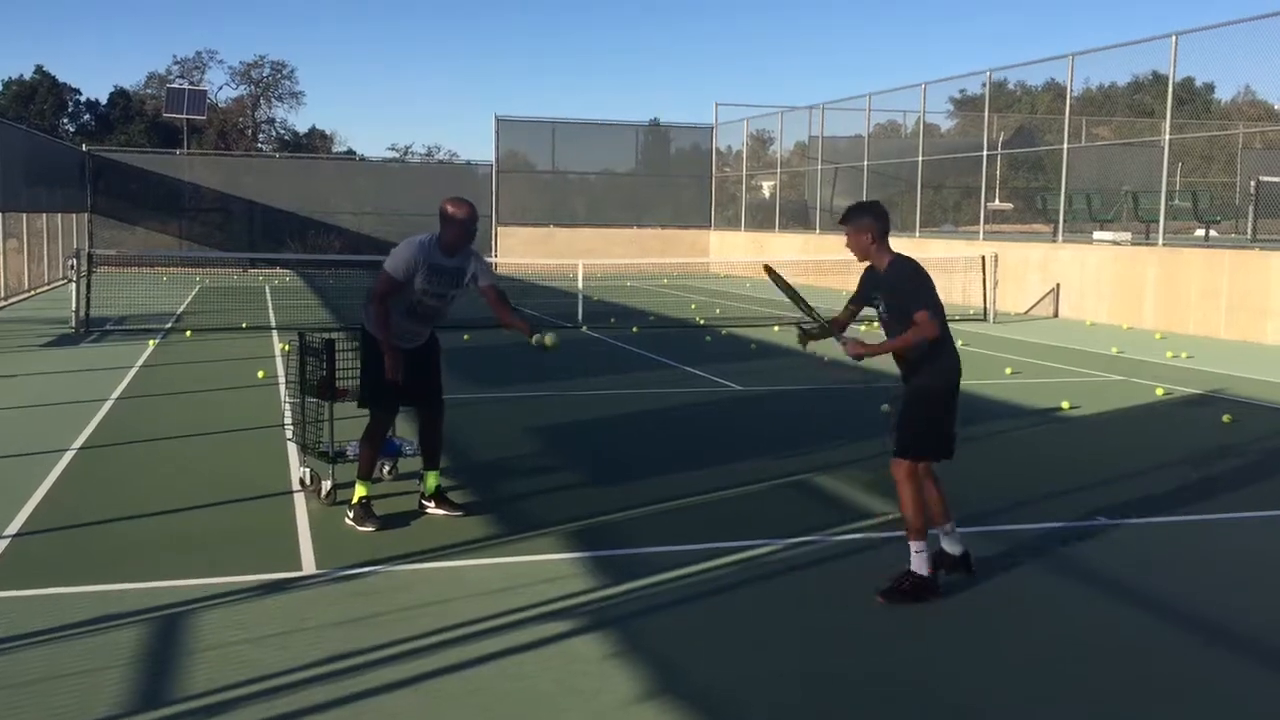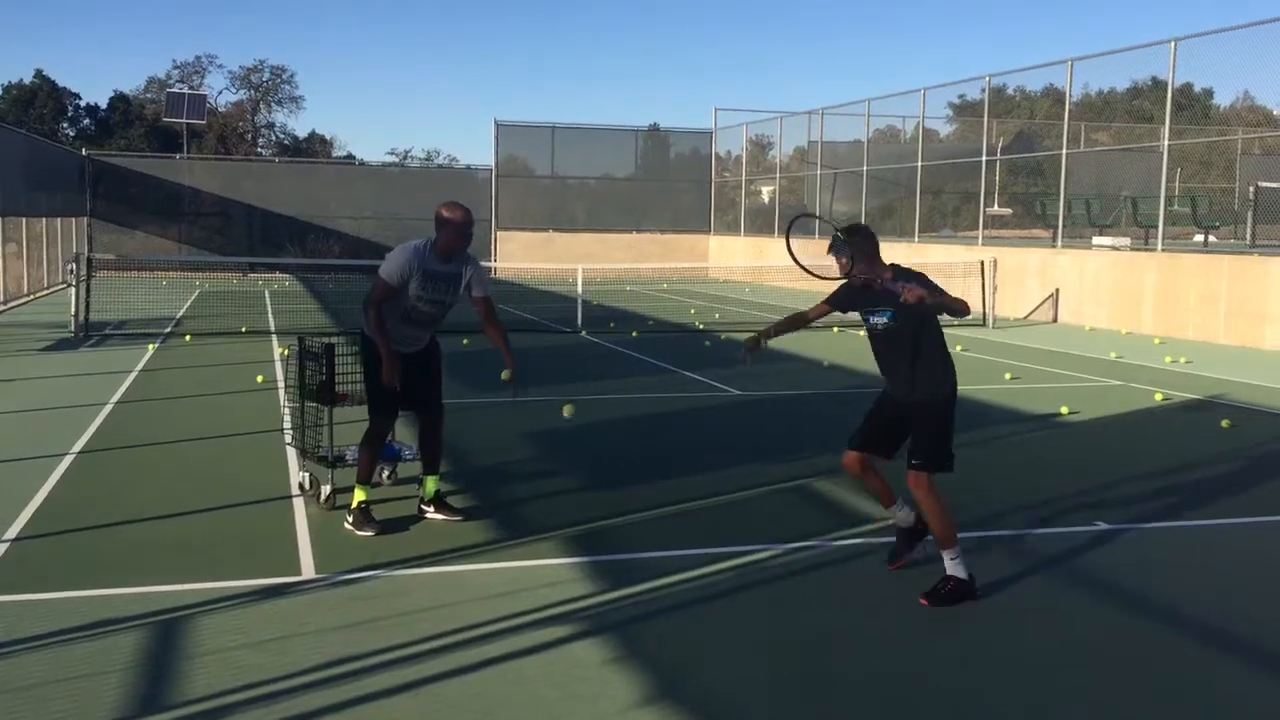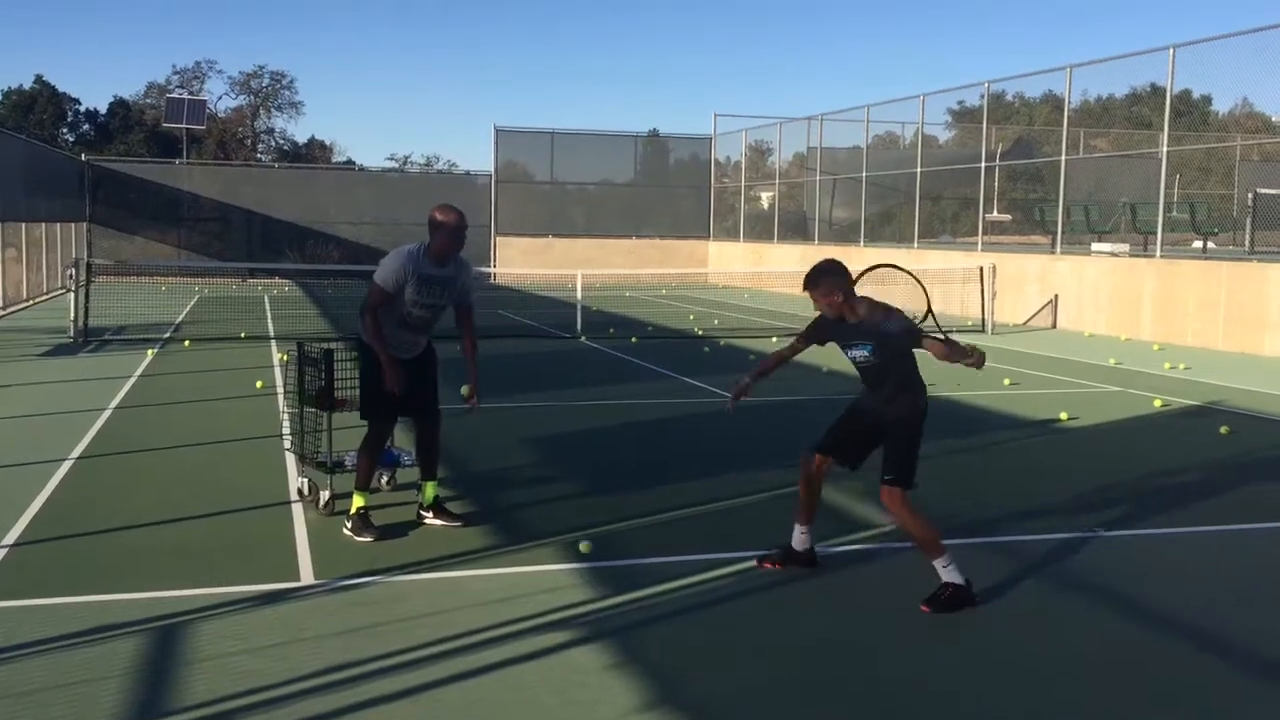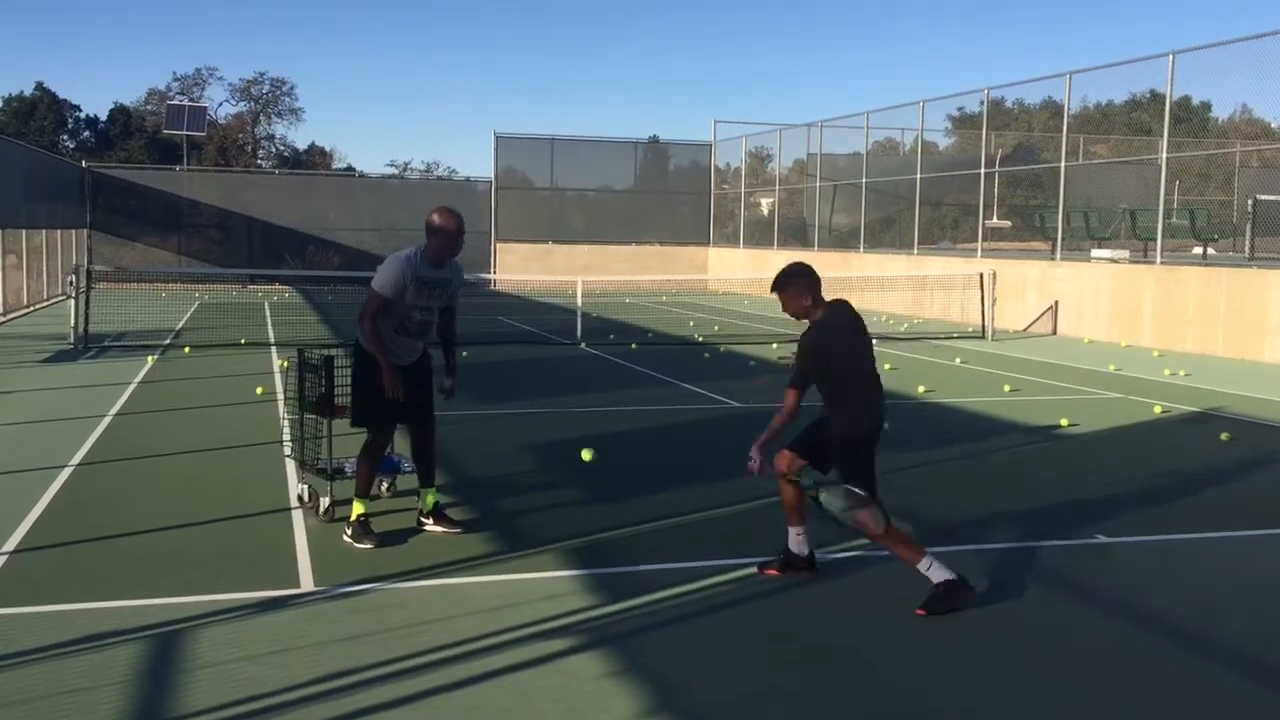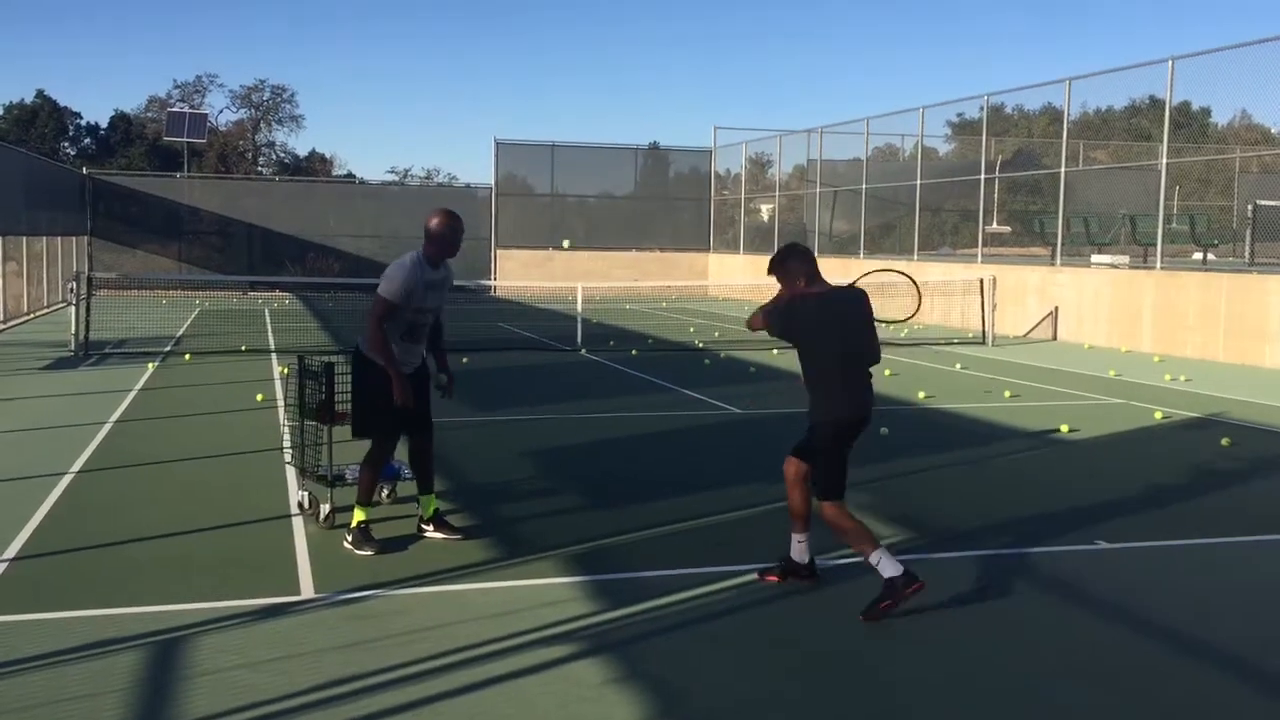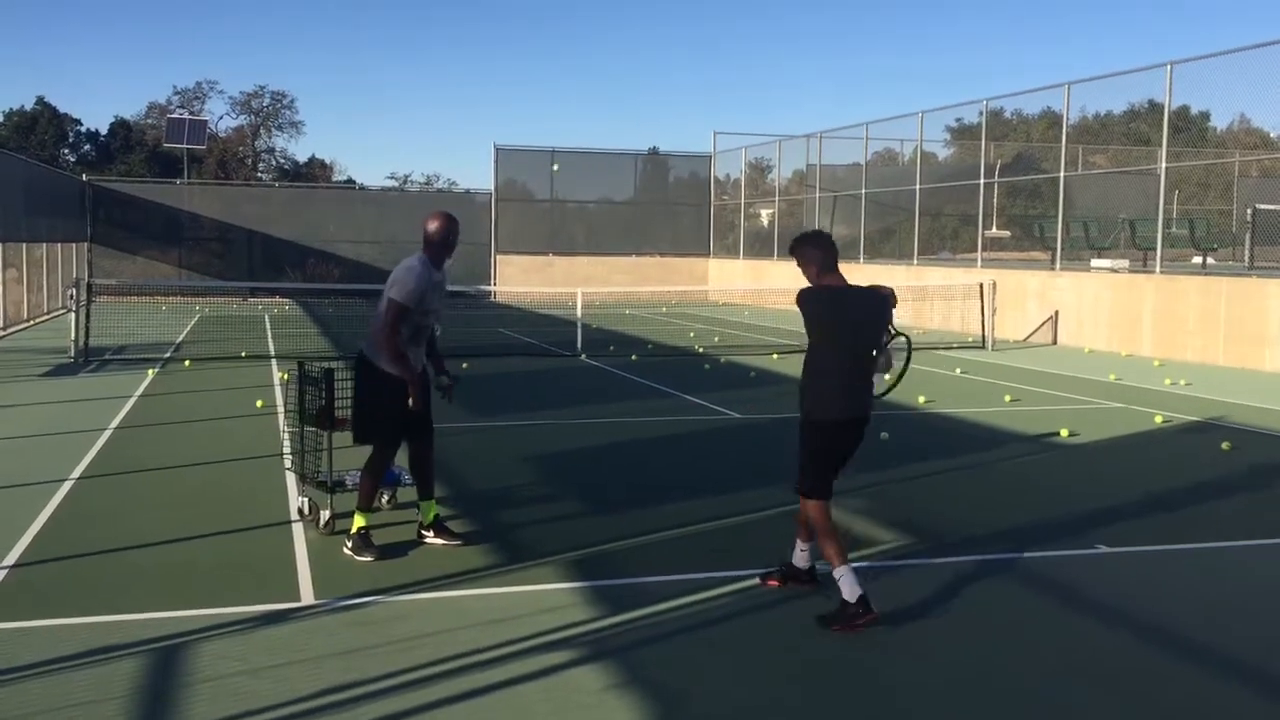
dt=0.2s
person 1, frame 1
left shoulder: (906, 273)
right shoulder: (874, 275)
left elbow: (929, 329)
right elbow: (847, 316)
left wrist: (870, 349)
right wrist: (817, 331)
left hip: (934, 381)
right hip: (925, 380)
left knee: (904, 469)
right knee: (919, 467)
left ankle: (920, 574)
right ankle: (954, 551)
person 1, frame 2
left shoulder: (910, 282)
right shoulder: (857, 289)
left elbow: (962, 310)
right elbow: (809, 315)
left wrist: (927, 299)
right wrist: (767, 333)
left hip: (933, 394)
right hip: (898, 392)
left knee: (919, 482)
right knee: (854, 460)
left ankle: (959, 577)
right ankle: (909, 522)
person 1, frame 3
left shoulder: (888, 319)
right shoulder: (832, 321)
left elbow: (936, 348)
right elbow: (792, 349)
left wrist: (964, 354)
right wrist: (752, 377)
left hip: (905, 412)
right hip: (870, 404)
left knee: (892, 498)
right knee: (812, 464)
left ankle: (956, 583)
right ankle: (800, 547)
person 1, frame 4
left shoulder: (814, 341)
right shoulder: (843, 310)
left elbow: (790, 408)
left wrist: (760, 444)
left hip: (856, 426)
right hip: (840, 415)
left knee: (865, 518)
right knee: (784, 464)
left ankle: (947, 581)
right ankle: (799, 553)
person 1, frame 5
left shoulder: (796, 312)
right shoulder: (857, 298)
left elbow: (755, 322)
right elbow: (872, 356)
left wrist: (778, 301)
left hip: (834, 415)
right hip: (855, 405)
left knee: (831, 507)
right knee: (794, 470)
left ankle: (896, 575)
right ankle: (800, 560)
person 1, frame 6
left shoulder: (810, 299)
right shoulder: (875, 300)
right elbow: (881, 360)
left hip: (824, 414)
right hip: (857, 412)
left knee: (814, 503)
right knee: (811, 487)
left ankle: (855, 600)
right ankle: (800, 565)
person 2, frame 1
left shoulder: (472, 262)
right shoulder: (413, 251)
left elbow: (499, 305)
right elbow: (376, 299)
left wrist: (533, 333)
right wrist: (389, 351)
left hip: (422, 341)
right hip: (383, 340)
left knee: (433, 411)
right knee: (383, 417)
left ankle: (430, 492)
right ankle: (358, 500)
person 2, frame 2
left shoulder: (470, 268)
right shoulder: (408, 256)
left elbow: (488, 318)
right elbow: (372, 304)
left wrist: (509, 361)
right wrist: (387, 357)
left hip: (423, 346)
right hip: (382, 345)
left knee: (433, 416)
right knee: (383, 422)
left ankle: (430, 497)
right ankle: (358, 505)
person 2, frame 3
left shoulder: (462, 271)
right shoulder: (402, 261)
left elbow: (465, 326)
right elbow: (369, 311)
left wrist: (473, 377)
right wrist: (388, 362)
left hip: (419, 352)
right hip: (380, 351)
left knee: (430, 422)
right knee: (381, 428)
left ankle: (429, 502)
right ankle: (357, 511)
person 2, frame 4
left shoulder: (454, 272)
right shoulder: (400, 266)
left elbow: (446, 323)
right elbow: (367, 317)
left wrist: (450, 370)
right wrist: (388, 368)
left hip: (415, 358)
right hip: (376, 357)
left knee: (425, 430)
right knee: (380, 435)
left ankle: (428, 508)
right ankle: (357, 518)
person 2, frame 5
left shoulder: (444, 273)
right shoulder: (405, 270)
right elbow: (374, 325)
left wrist: (442, 366)
right wrist: (395, 376)
left hip: (414, 365)
right hip: (378, 366)
left knee: (423, 437)
right knee: (384, 443)
left ankle: (428, 515)
right ankle: (357, 525)
person 2, frame 6
left shoulder: (437, 274)
right shoulder: (414, 273)
right elbow: (388, 331)
left wrist: (438, 368)
right wrist: (412, 381)
left hip: (412, 370)
right hip: (383, 372)
left knee: (423, 442)
right knee: (386, 449)
left ankle: (428, 521)
right ankle: (357, 531)
